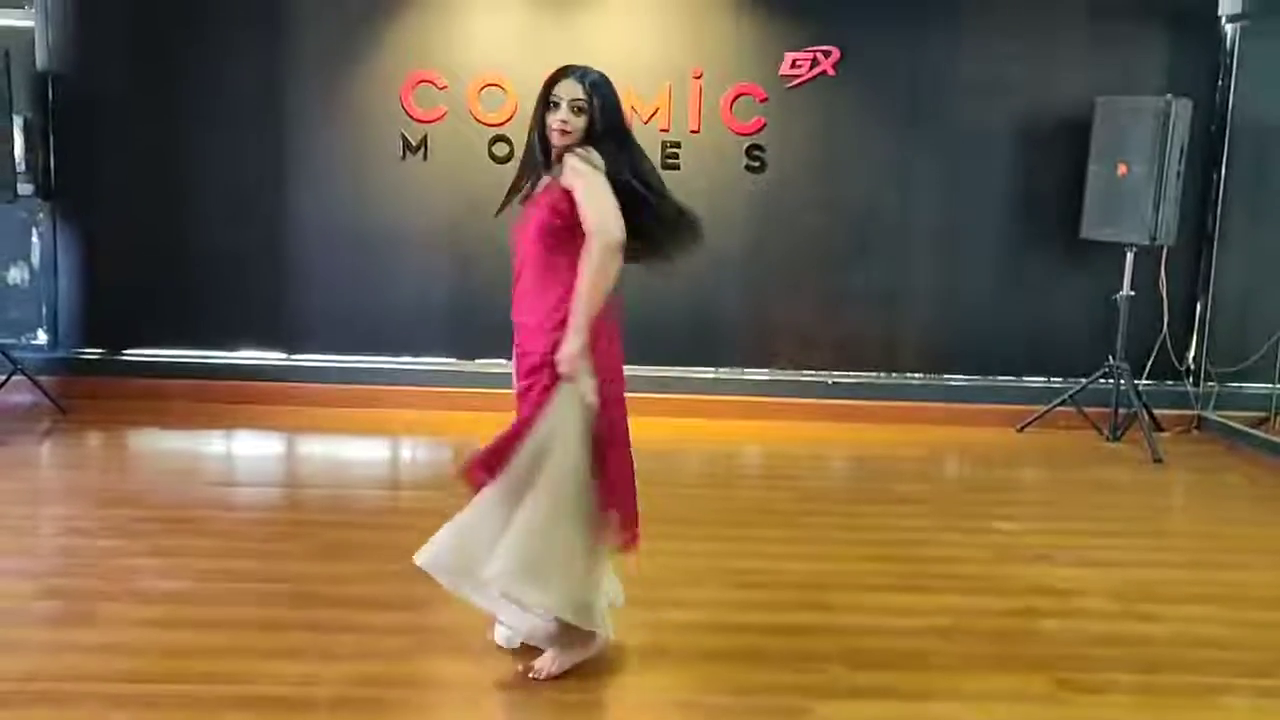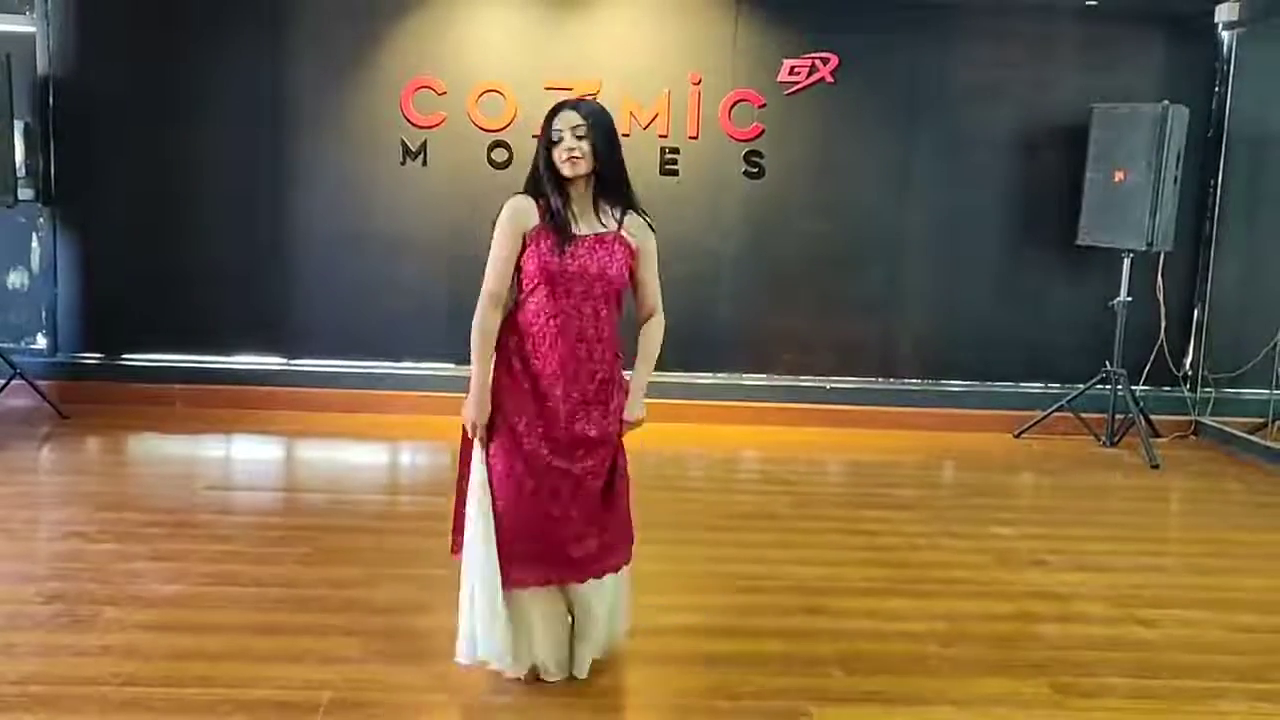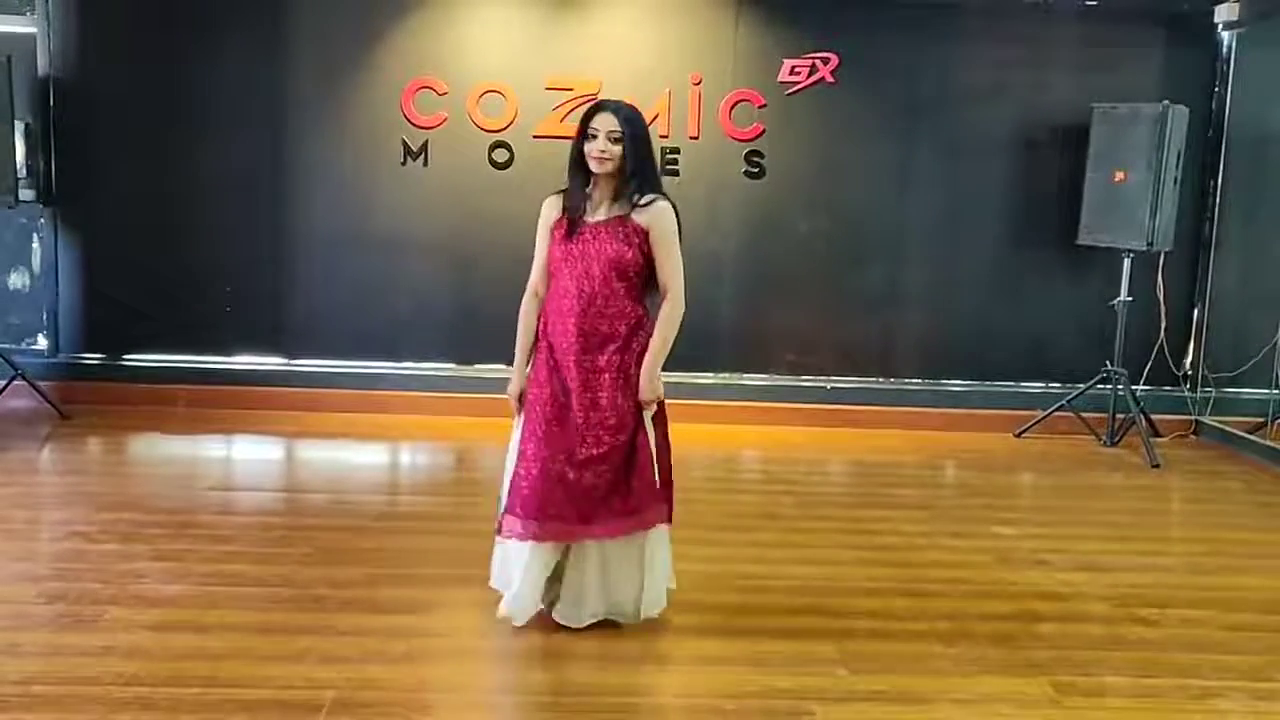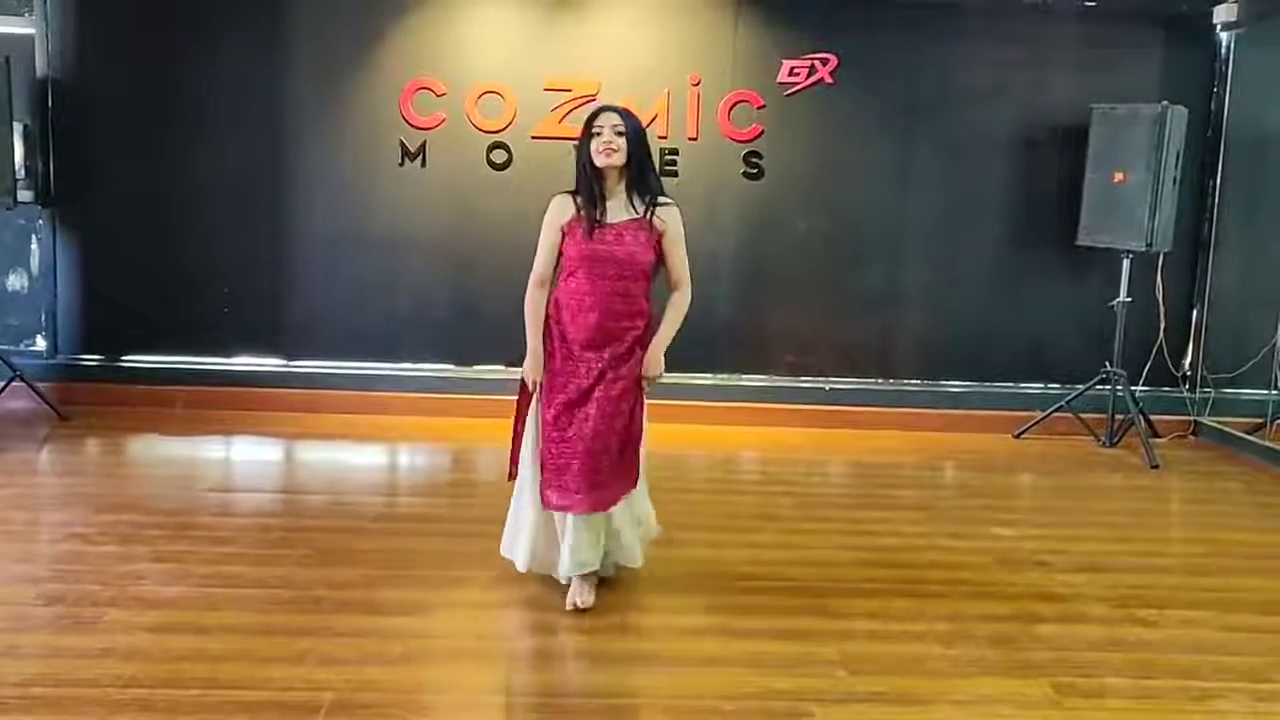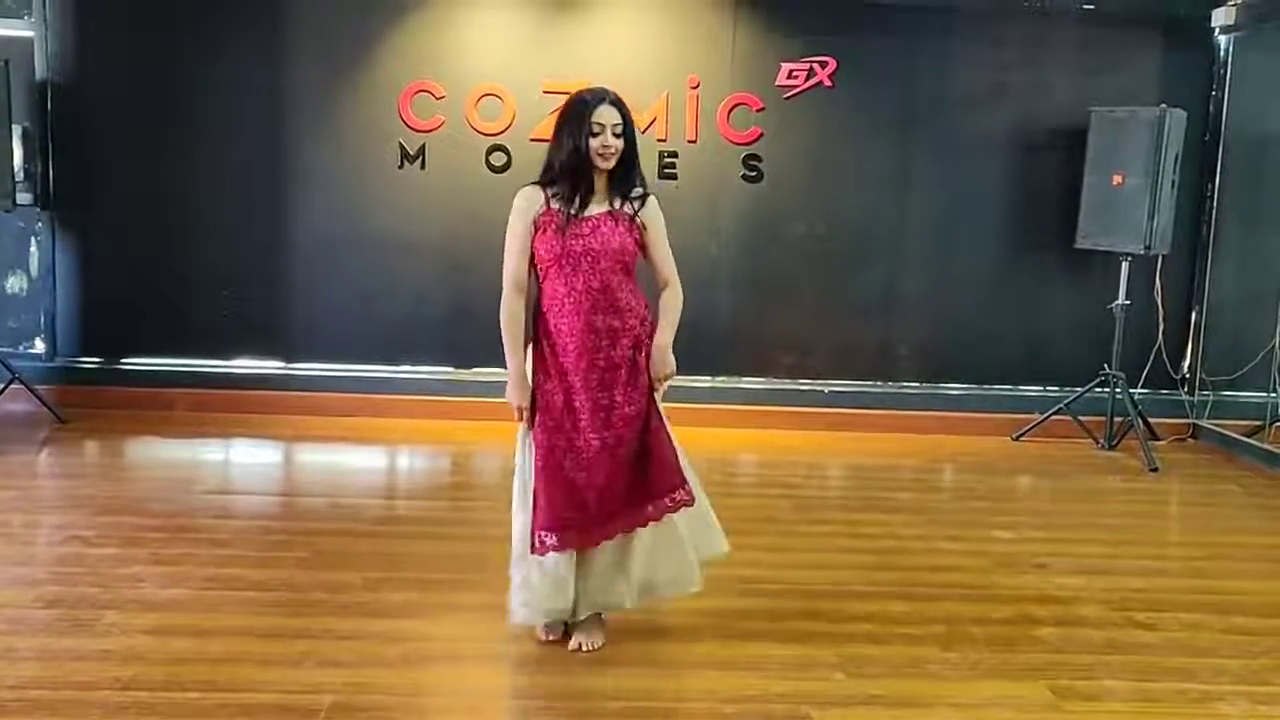
dt=1s
person 1, frame 1
left shoulder: (582, 163)
right shoulder: (538, 180)
left elbow: (609, 237)
left wrist: (577, 333)
right wrist: (529, 349)
left hip: (571, 349)
right hip: (546, 351)
left knee: (554, 488)
right knee: (564, 485)
left ankle: (577, 627)
right ankle: (554, 619)
person 1, frame 2
left shoulder: (633, 227)
right shoulder: (523, 213)
left elbow: (653, 315)
right elbow: (491, 304)
left wrist: (637, 391)
right wrist: (479, 391)
left hip: (595, 399)
right hip: (523, 391)
left knee: (590, 523)
right knee: (523, 520)
left ankle: (581, 640)
right ankle: (533, 643)
person 1, frame 3
left shoulder: (652, 211)
right shoulder: (557, 208)
left elbow: (673, 296)
right elbow: (536, 291)
left wrist: (652, 368)
right wrist: (520, 365)
left hip: (620, 367)
right hip: (557, 366)
left knee: (615, 482)
right knee: (543, 479)
left ankle: (598, 594)
right ankle: (533, 587)
person 1, frame 4
left shoulder: (661, 213)
right shoulder: (565, 208)
left elbow: (682, 288)
right elbow: (539, 283)
left wrist: (658, 347)
right wrist: (533, 353)
left hip: (624, 355)
right hip: (566, 350)
left knee: (601, 457)
right knee: (561, 457)
left ankle: (585, 567)
right ankle: (572, 559)
person 1, frame 5
left shoulder: (639, 206)
right shoulder: (533, 202)
left elbow: (670, 285)
right elbow: (514, 291)
left wrist: (663, 344)
right wrist: (516, 372)
left hip: (626, 364)
right hip: (558, 365)
left knee: (614, 484)
right knee: (554, 484)
left ankle: (592, 607)
right ankle: (552, 602)
